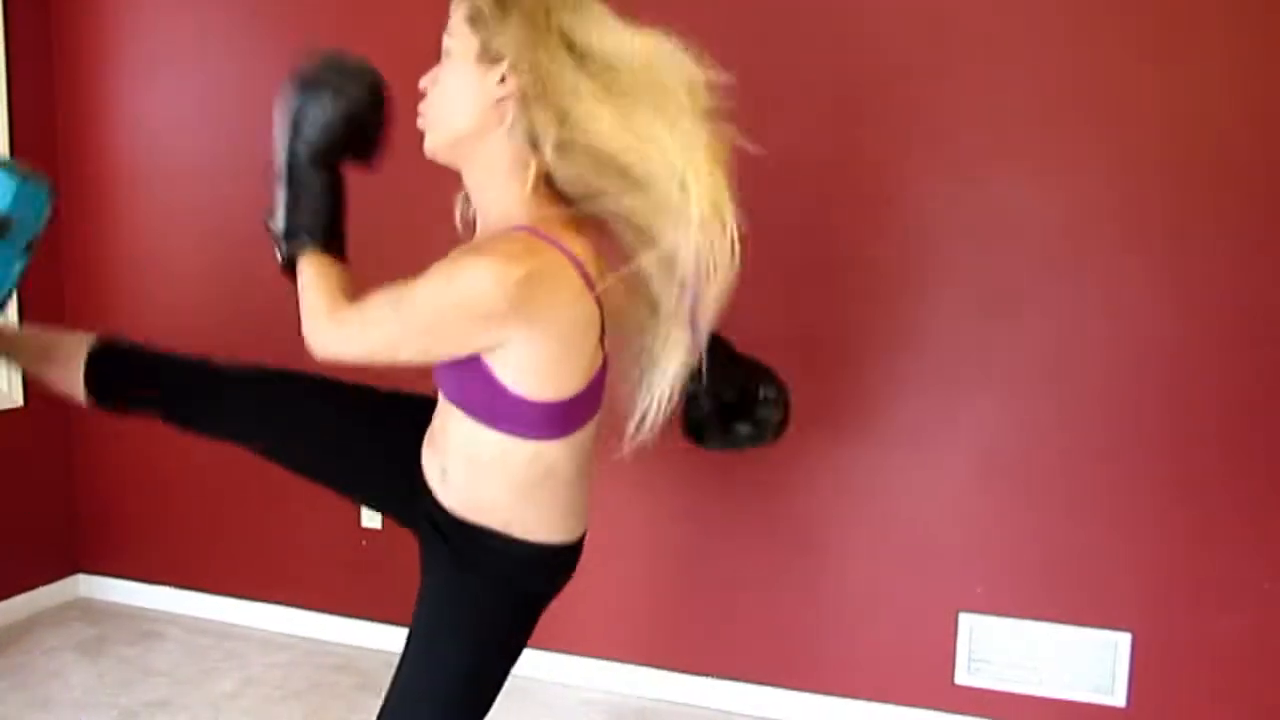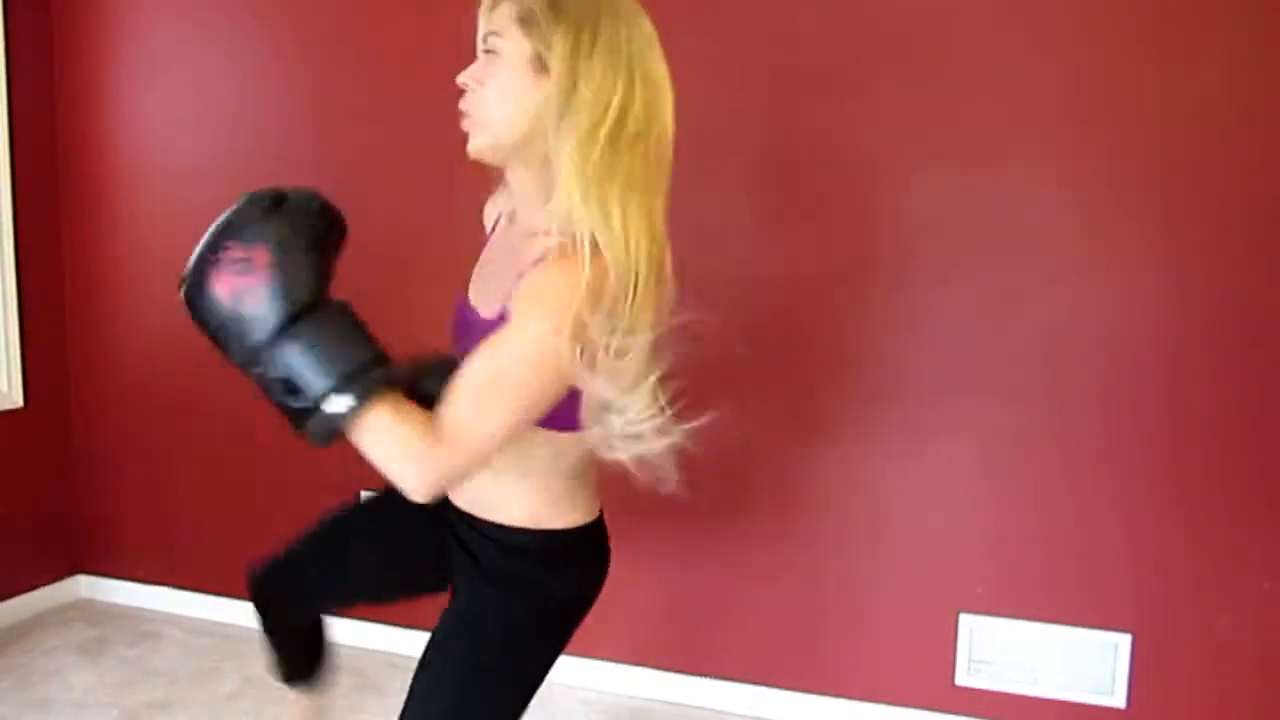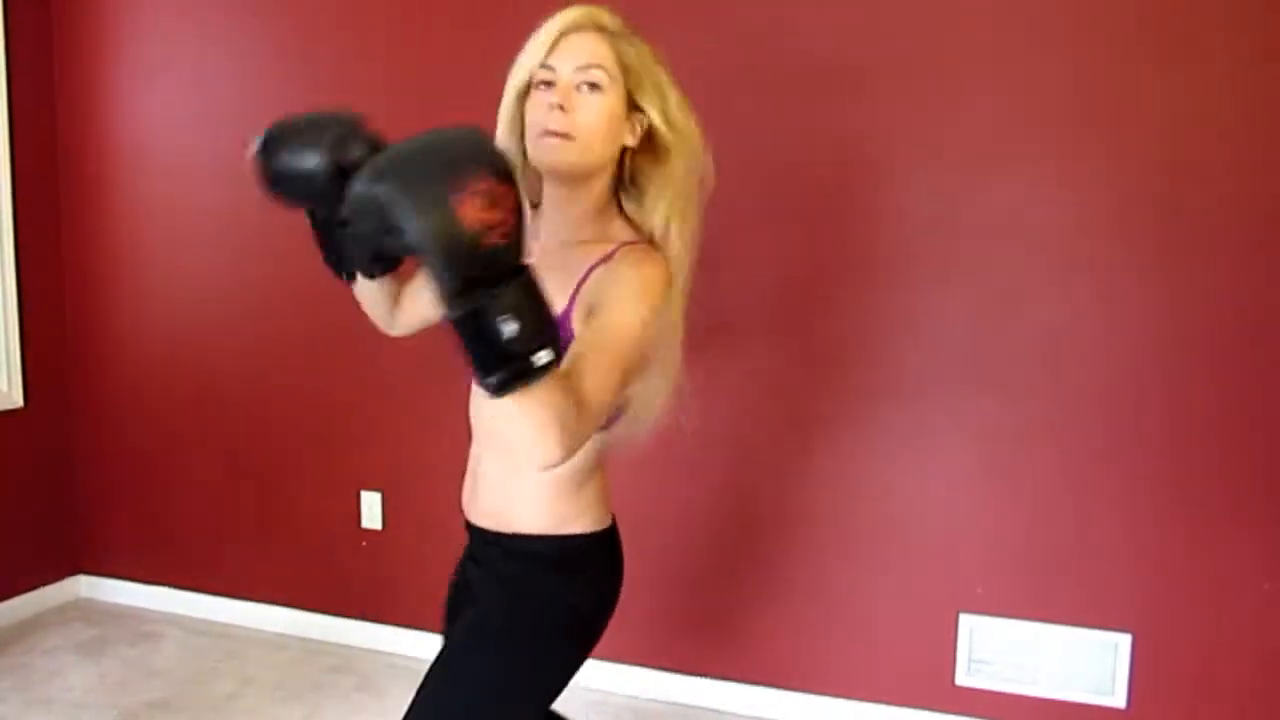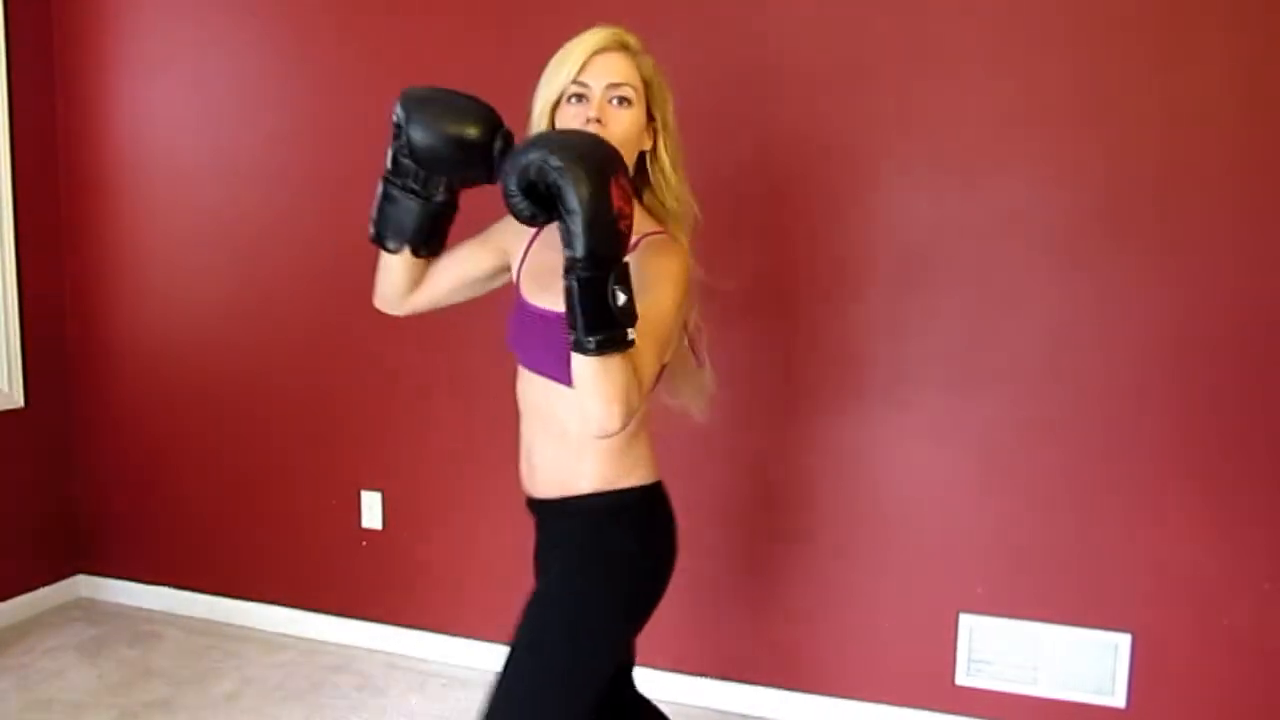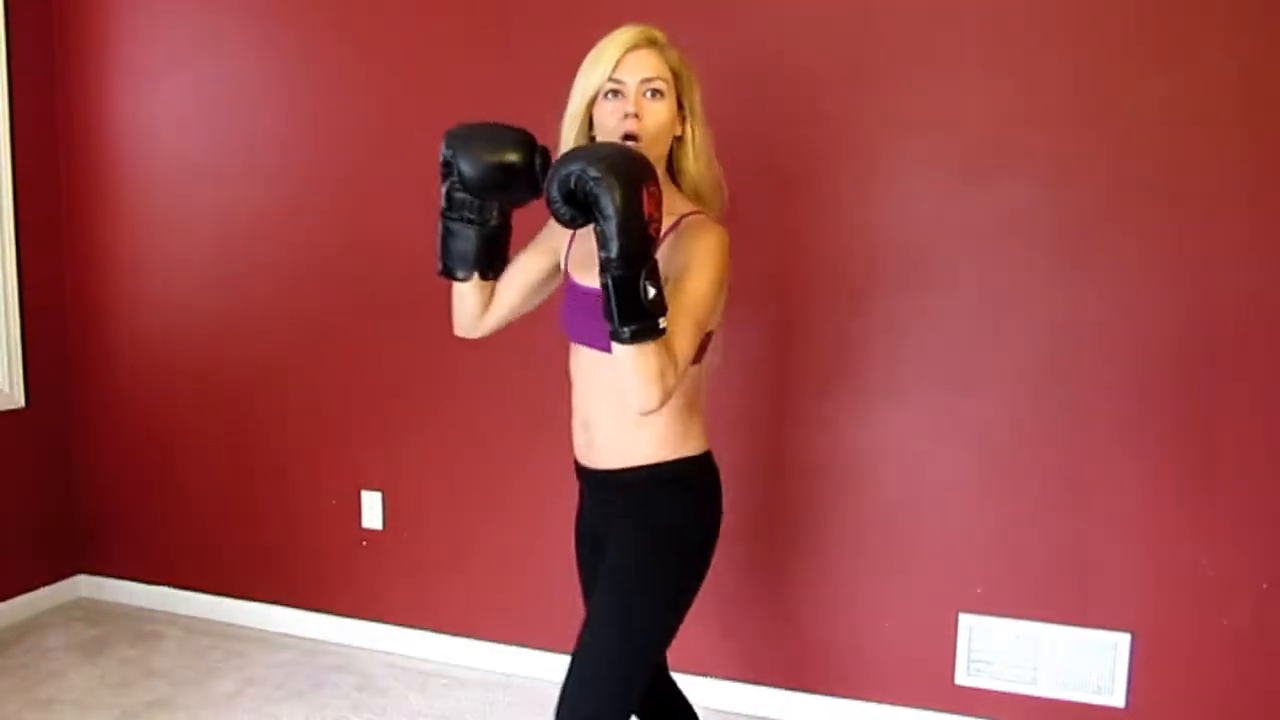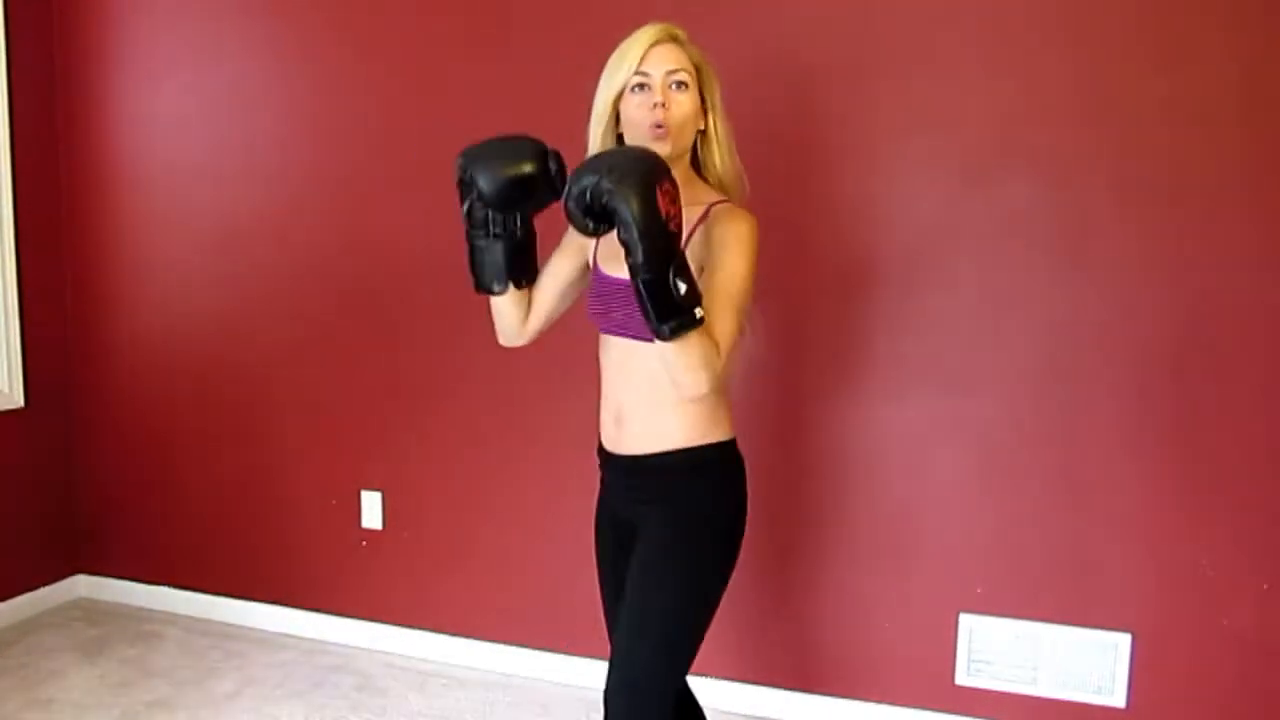
dt=0.2s
person 1, frame 1
left shoulder: (515, 270)
right shoulder: (522, 220)
left elbow: (335, 331)
left wrist: (311, 179)
left hip: (497, 557)
right hip: (438, 472)
right knee: (211, 391)
person 1, frame 2
left shoulder: (579, 271)
right shoulder: (513, 214)
left elbow: (426, 464)
left wrist: (295, 326)
left hip: (532, 556)
right hip: (463, 514)
right knee: (280, 584)
person 1, frame 3
left shoulder: (637, 272)
right shoulder: (506, 232)
left elbow: (554, 441)
right elbow: (398, 315)
left wrist: (492, 289)
right wrist: (351, 231)
left hip: (551, 571)
right hip: (494, 549)
person 1, frame 4
left shoulder: (659, 258)
right shoulder: (529, 231)
left elbow: (610, 411)
right elbow: (396, 295)
left wrist: (594, 258)
right wrist: (421, 181)
left hip: (615, 532)
right hip: (561, 521)
person 1, frame 5
left shoulder: (698, 238)
right shoulder: (573, 225)
left elbow: (649, 389)
right elbow: (472, 319)
left wrist: (627, 255)
right wrist: (474, 208)
left hip: (668, 499)
right hip: (600, 494)
person 1, frame 6
left shoulder: (726, 224)
right shoulder: (599, 221)
left elbow: (700, 371)
right elbow: (515, 325)
left wrist: (659, 251)
right wrist: (499, 223)
left hip: (696, 486)
right hip: (619, 482)
